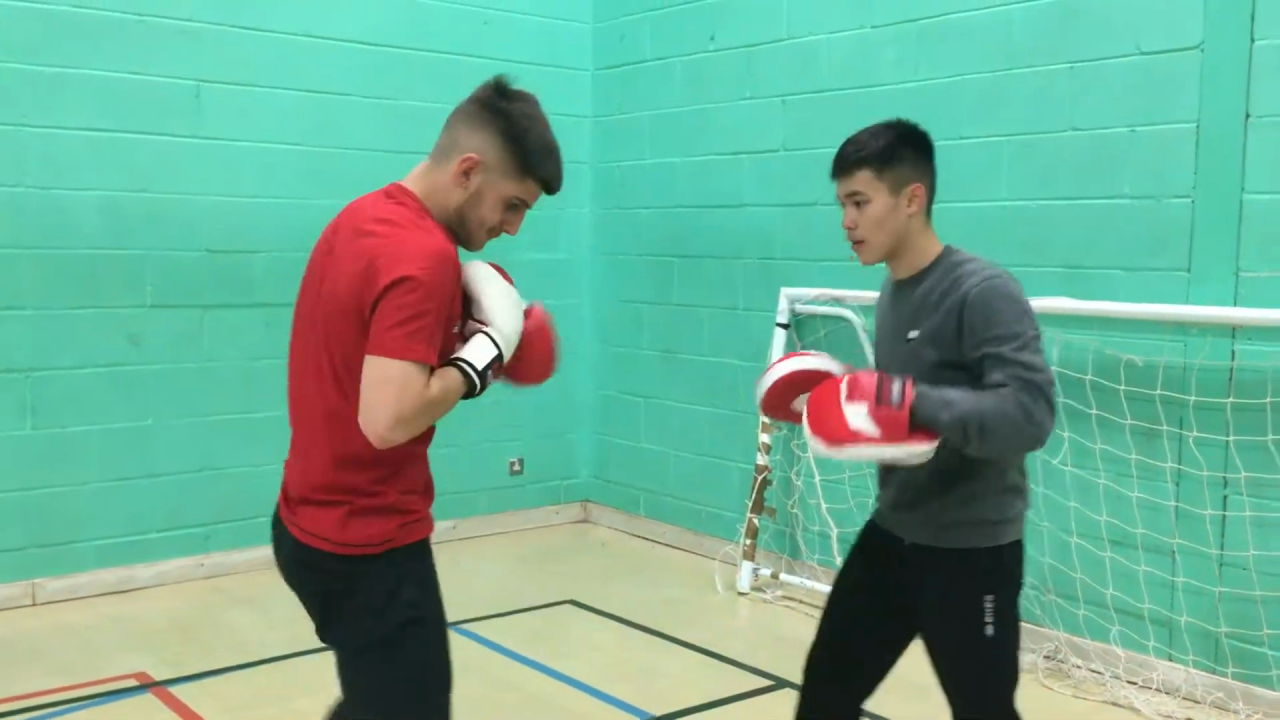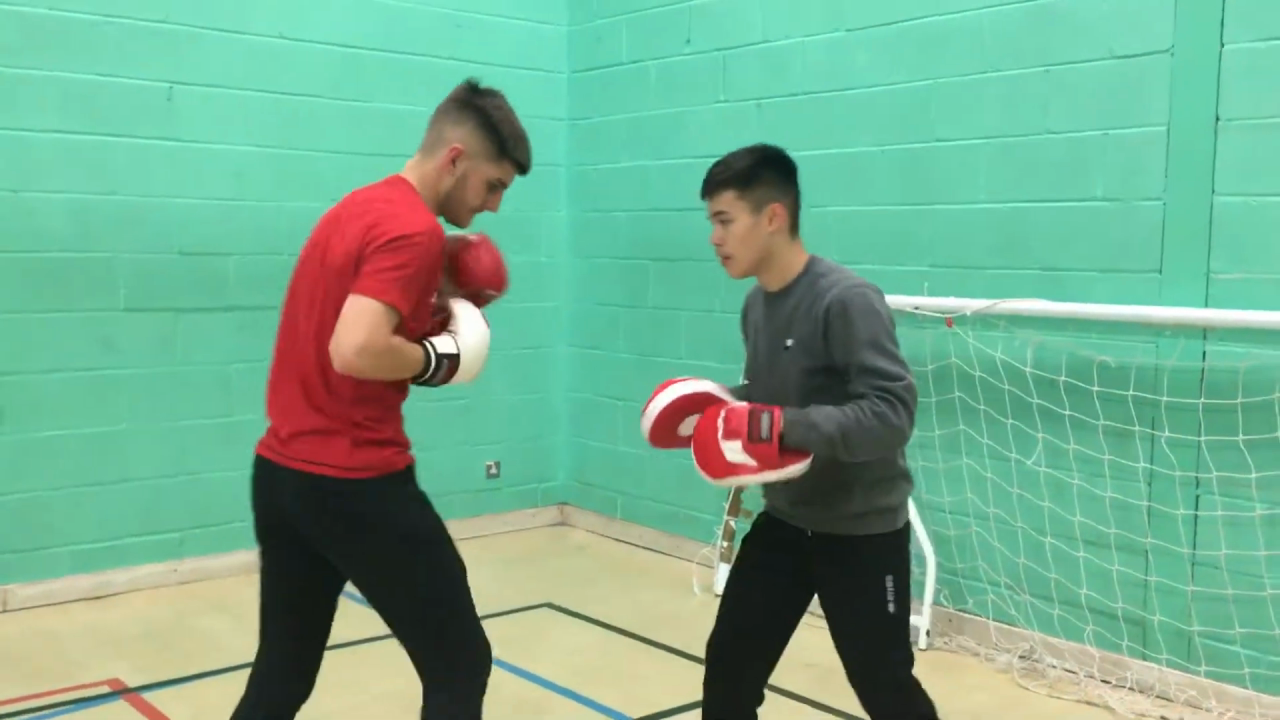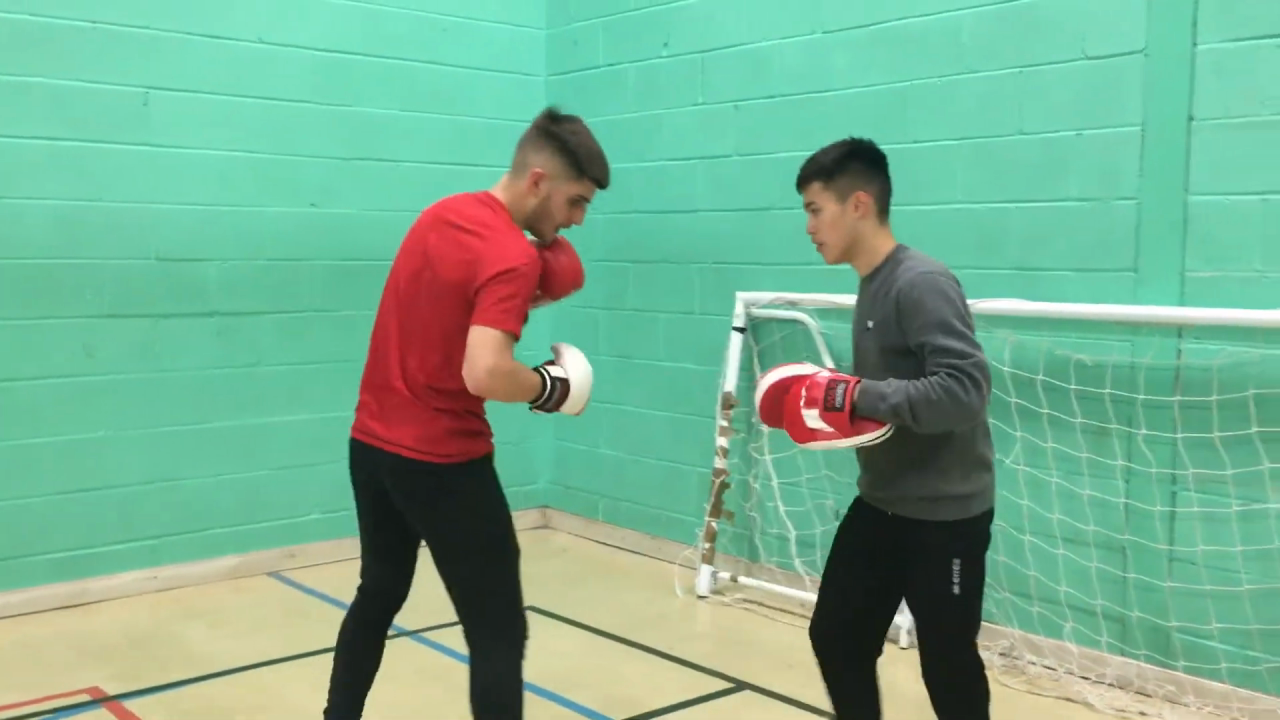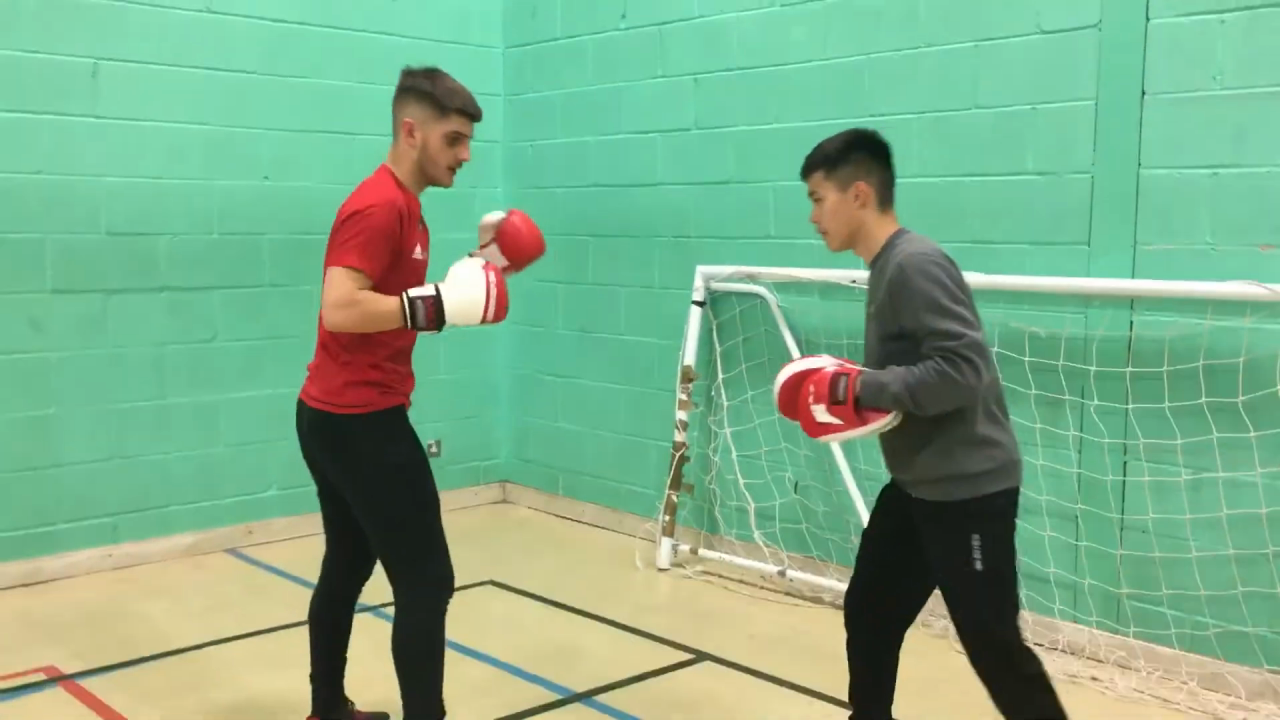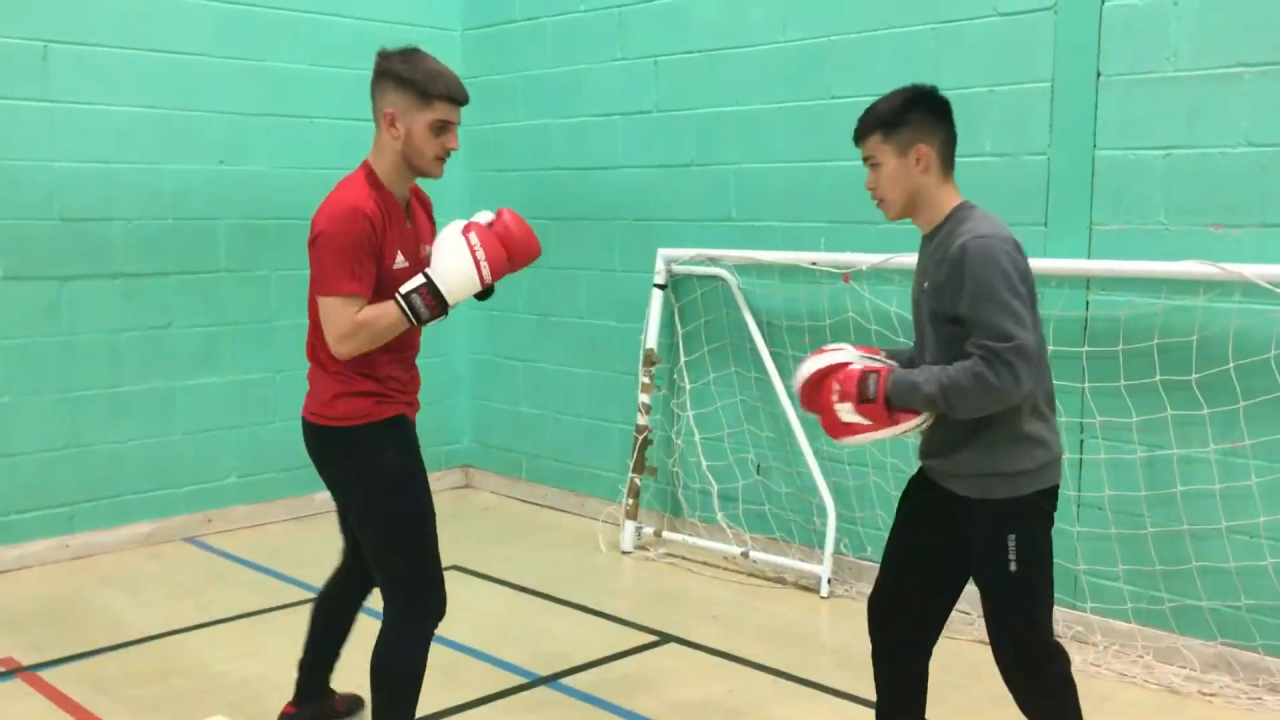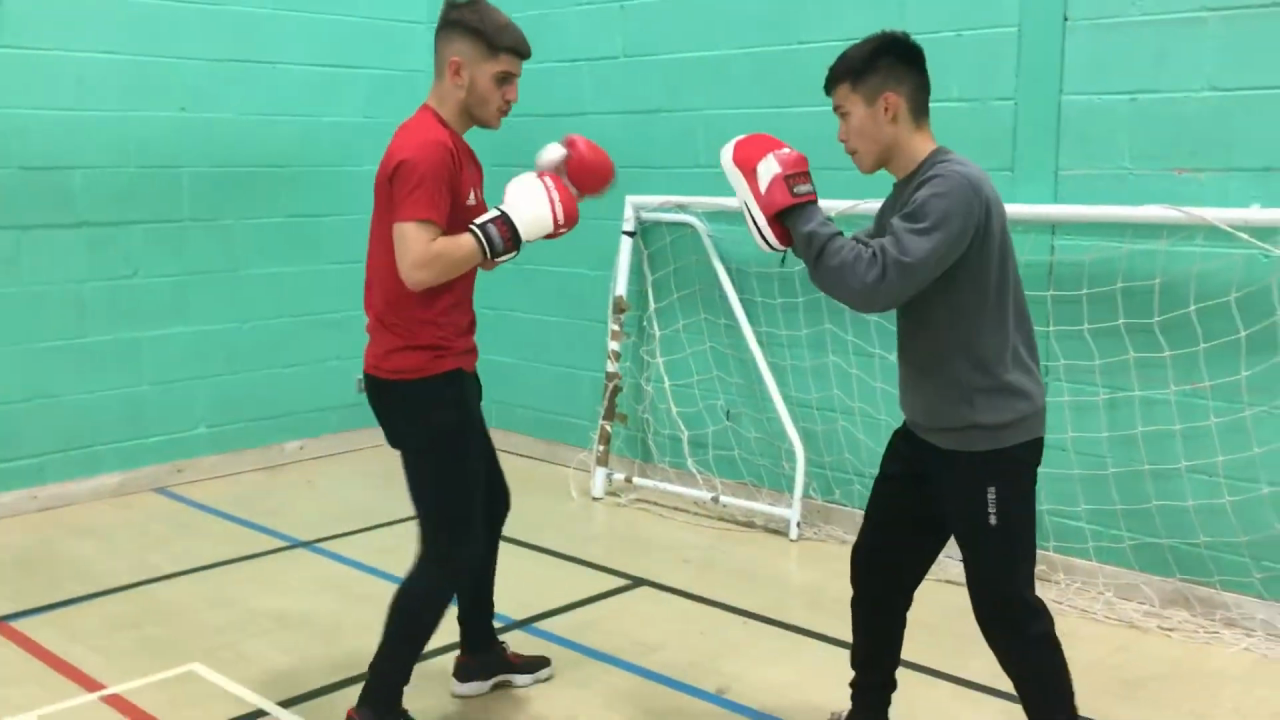
dt=0.5s
person 1, frame 1
left shoulder: (362, 221)
right shoulder: (423, 257)
right elbow: (385, 420)
left wrist: (481, 333)
right wrist: (481, 358)
left hip: (314, 528)
right hip: (368, 549)
person 1, frame 2
left shoulder: (352, 210)
right shoulder: (416, 231)
right elbow: (355, 350)
left wrist: (444, 305)
right wrist: (441, 359)
left hip: (281, 473)
right hip: (358, 484)
right knee: (459, 662)
person 1, frame 3
left shoulder: (441, 216)
right shoulder: (513, 256)
right elbow: (485, 373)
right wrist: (555, 385)
left hip: (371, 447)
right hip: (444, 465)
left knee: (376, 596)
right knee: (498, 634)
person 1, frame 4
left shoulder: (399, 206)
right shoulder: (381, 205)
left elbow: (395, 303)
right elbow: (341, 309)
left wrist: (474, 271)
right wrist: (439, 304)
left hip: (329, 416)
right hip: (362, 419)
left knee: (347, 566)
right knee: (425, 585)
person 1, frame 5
left shoulder: (414, 203)
right shoulder: (350, 213)
left elbow: (406, 300)
right elbow: (345, 336)
left wrist: (472, 271)
right wrist: (439, 287)
left hip: (359, 423)
right hip: (363, 428)
left knee: (363, 567)
right knee: (417, 601)
person 1, frame 6
left shoulder: (449, 147)
right shoulder: (425, 149)
left elbow: (468, 241)
right elbow: (419, 264)
left wrist: (541, 193)
right wrist: (510, 223)
left hip: (433, 370)
right hip: (419, 377)
left knee: (480, 509)
right knee: (450, 540)
left ankle: (479, 654)
person 2, frame 1
left shoulder: (985, 292)
right shoulder: (891, 295)
left elbow: (1030, 413)
left wrist: (922, 405)
right wrist: (858, 395)
left hip: (973, 550)
right hip: (891, 536)
person 2, frame 2
left shoulder: (849, 301)
right shoulder: (754, 305)
left elbow: (892, 414)
left wrist: (788, 426)
right wrist: (726, 410)
left hip: (863, 532)
right hip: (785, 524)
right knee: (730, 665)
person 2, frame 3
left shoulder: (924, 284)
right shoulder: (872, 286)
left elbow: (965, 390)
left wrist: (861, 397)
right wrist: (830, 400)
left hip: (945, 514)
right hip: (880, 505)
left knee: (949, 667)
right knee: (835, 638)
person 2, frame 4
left shoulder: (918, 265)
right shoulder: (886, 270)
left elbow: (963, 370)
left wrist: (864, 388)
right wrist: (840, 391)
left hip: (969, 490)
right hip: (915, 487)
left knee: (994, 648)
right knee: (868, 618)
person 2, frame 5
left shoulder: (983, 247)
right shoulder: (936, 244)
left elbow: (1007, 372)
left wrist: (895, 389)
right wrist: (883, 367)
left hip: (1006, 488)
right hip: (943, 479)
left knee: (1023, 649)
right knee: (893, 619)
person 2, frame 6
left shoulder: (954, 187)
right shoulder: (909, 192)
left elbow: (874, 282)
right elbow: (868, 270)
left wrist: (799, 212)
right wrist: (794, 224)
left hip: (990, 437)
right hip: (928, 431)
left knee: (1004, 605)
right knee: (876, 573)
